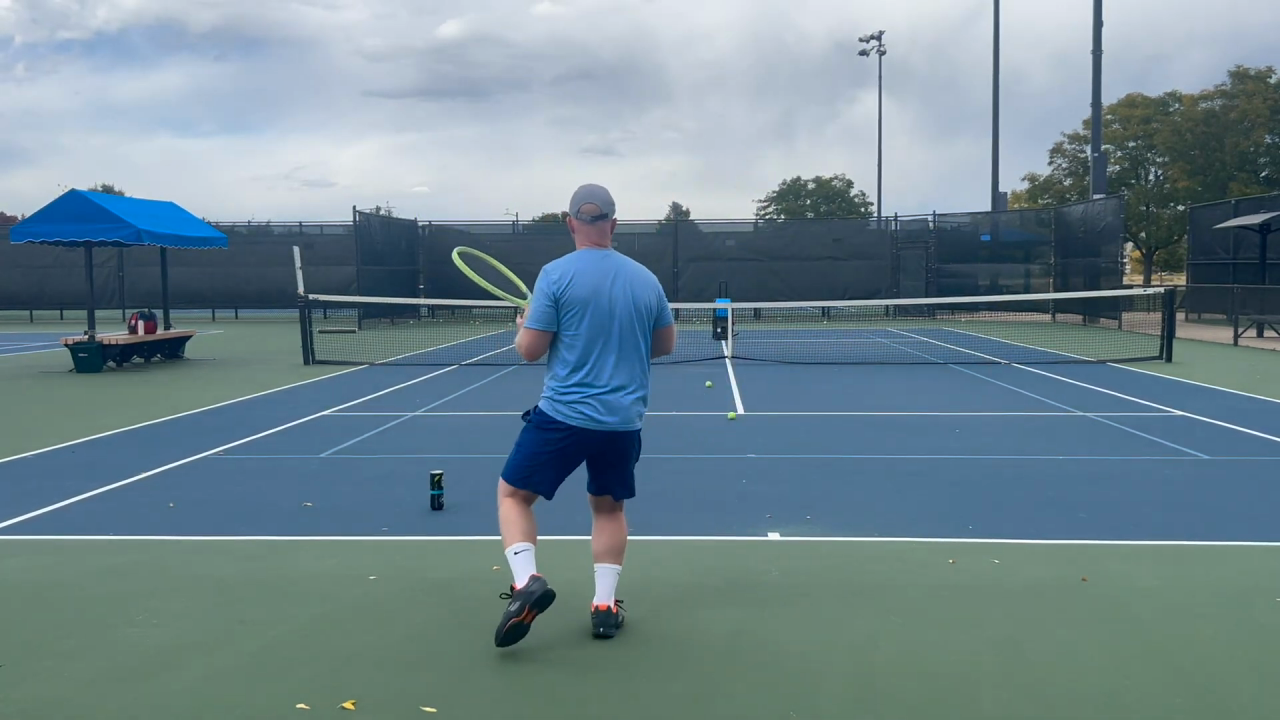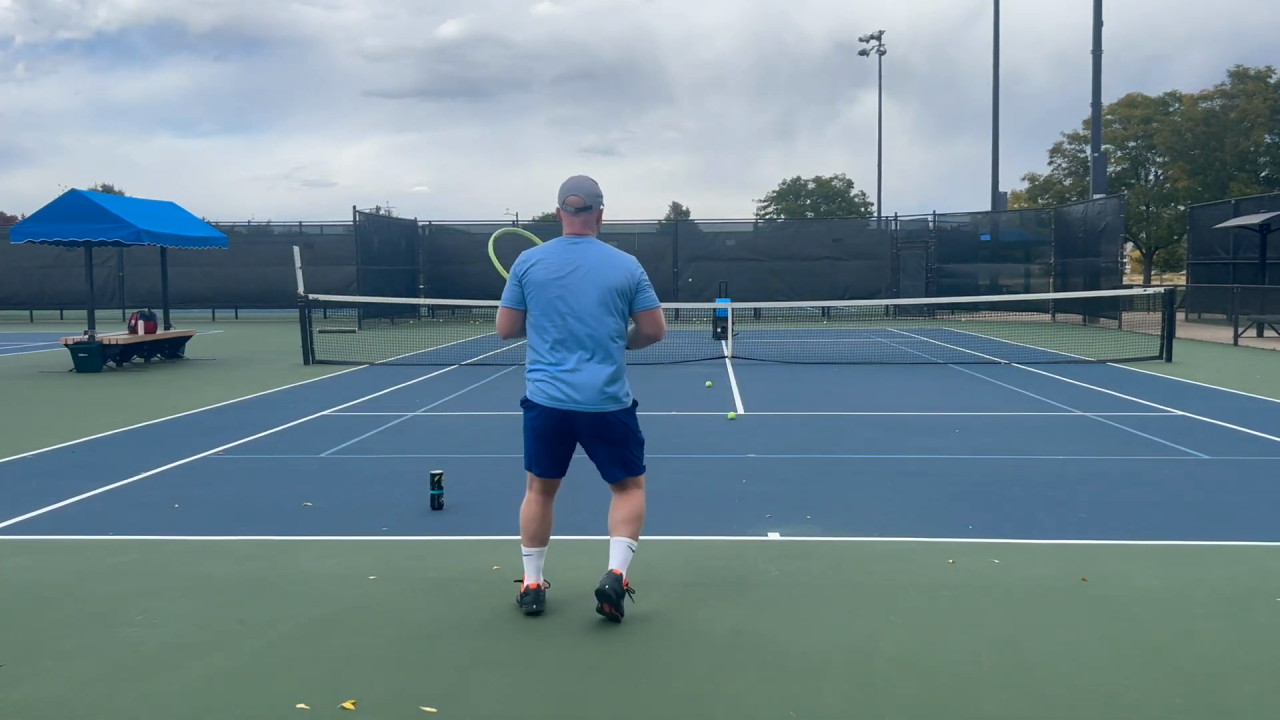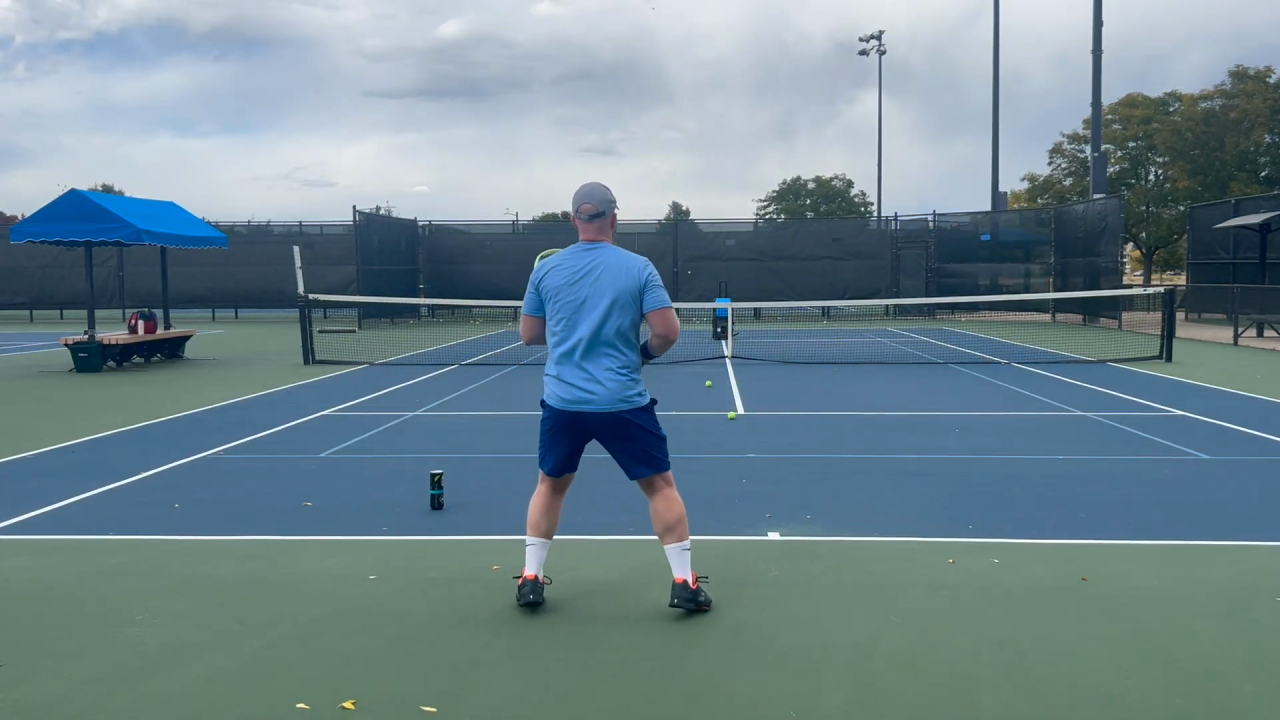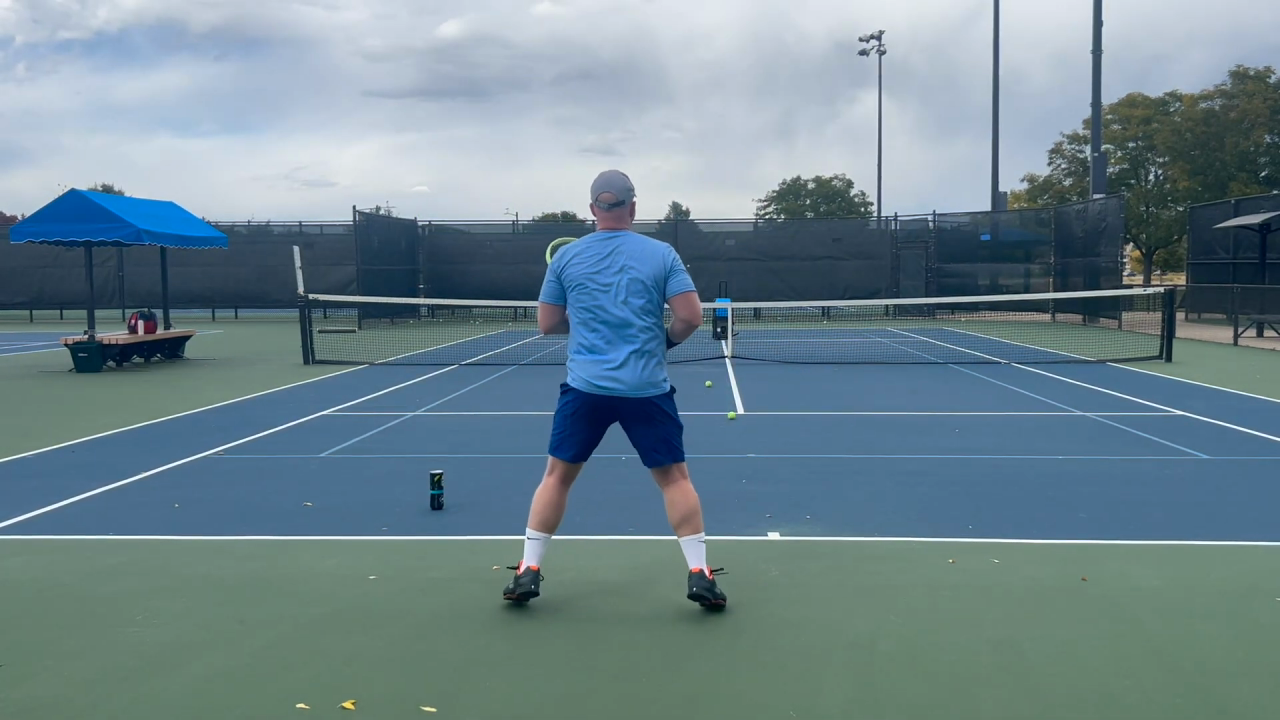
dt=0.3s
person 1, frame 1
left shoulder: (556, 274)
right shoulder: (646, 279)
left elbow: (529, 350)
right elbow: (666, 346)
left wrist: (523, 330)
left hip: (561, 418)
right hip: (624, 421)
left knee: (513, 496)
right knee: (609, 508)
left ankle: (528, 586)
right ankle: (605, 606)
person 1, frame 2
left shoulder: (528, 261)
right shoulder: (626, 266)
left elbow: (505, 328)
right elbow: (654, 331)
left hip: (546, 400)
right hip: (608, 403)
left knee: (540, 488)
right knee: (629, 487)
left ankle: (532, 586)
right ankle: (615, 577)
person 1, frame 3
left shoulder: (546, 268)
right shoulder: (640, 269)
left elbow: (530, 336)
right elbow: (667, 332)
right wrist: (647, 351)
left hip: (563, 402)
right hip: (625, 403)
left knee: (550, 486)
right knee: (661, 486)
left ankle: (531, 579)
right ankle: (684, 583)
person 1, frame 4
left shoulder: (565, 257)
right shoulder: (662, 254)
left elbow: (547, 324)
right elbow: (691, 316)
right wrist: (668, 338)
left hip: (585, 388)
right hip: (646, 389)
left knee: (557, 475)
right knee: (675, 477)
left ankle: (528, 572)
right ankle: (700, 574)
